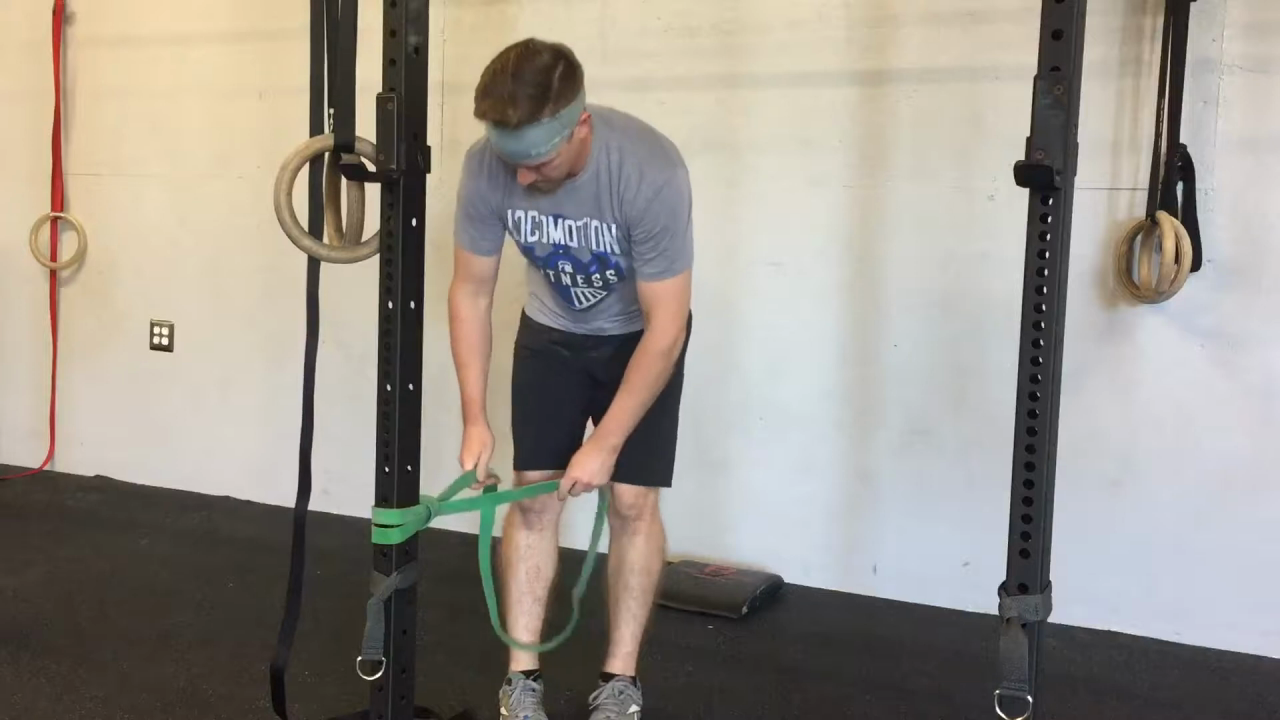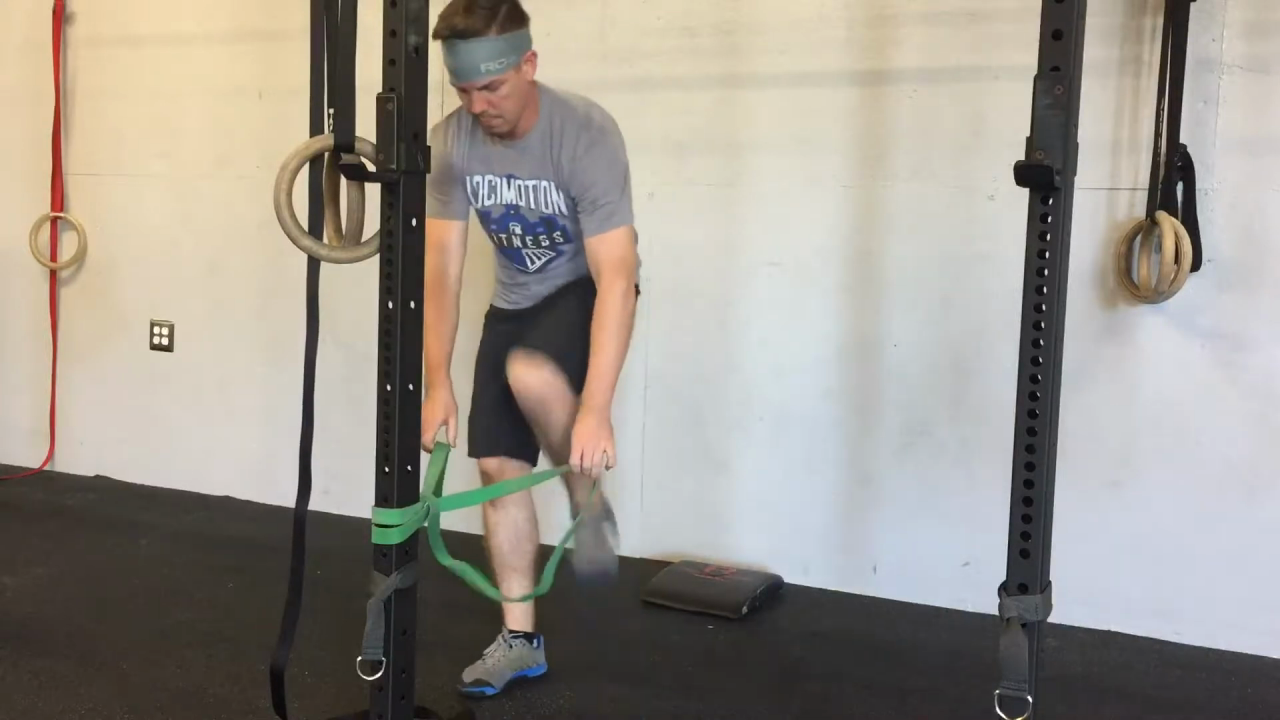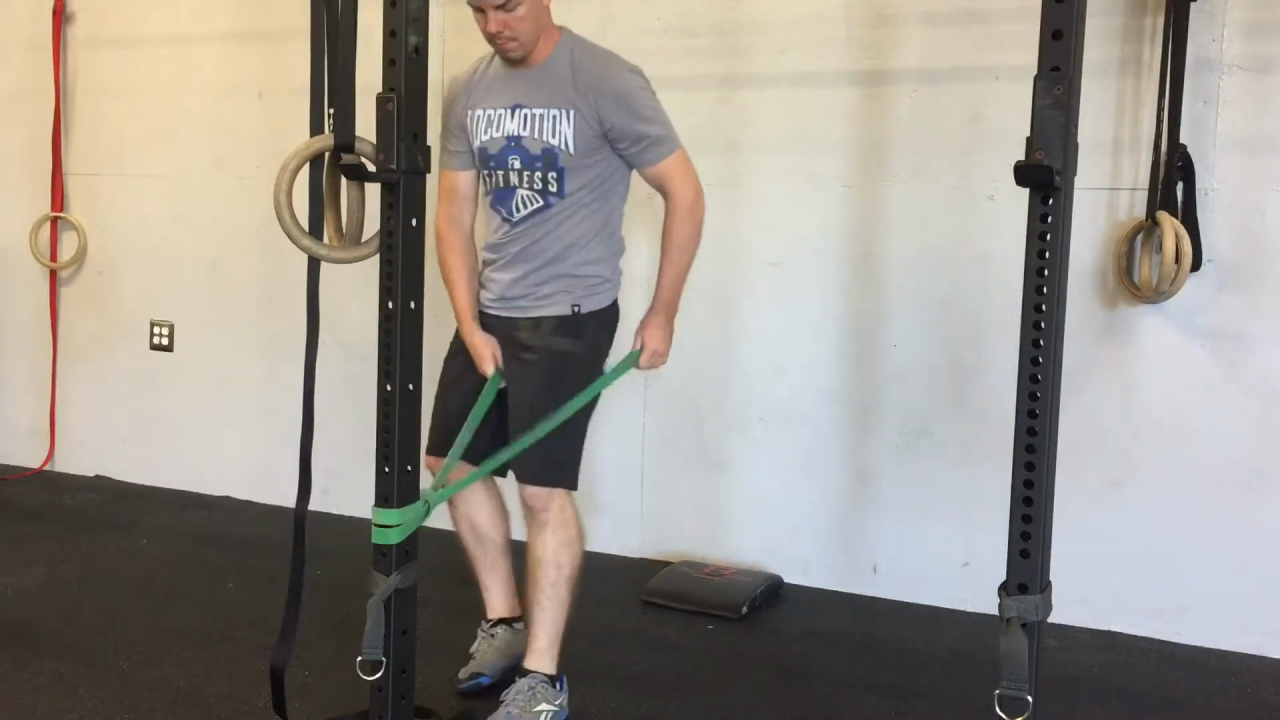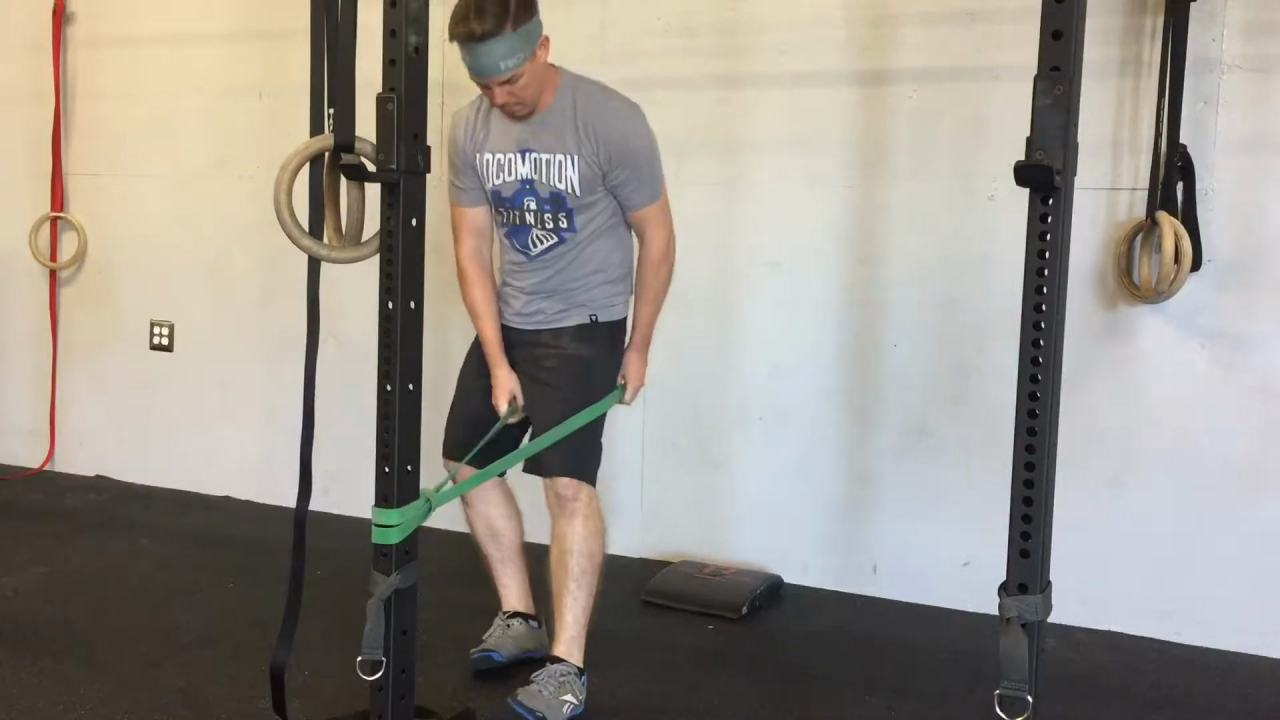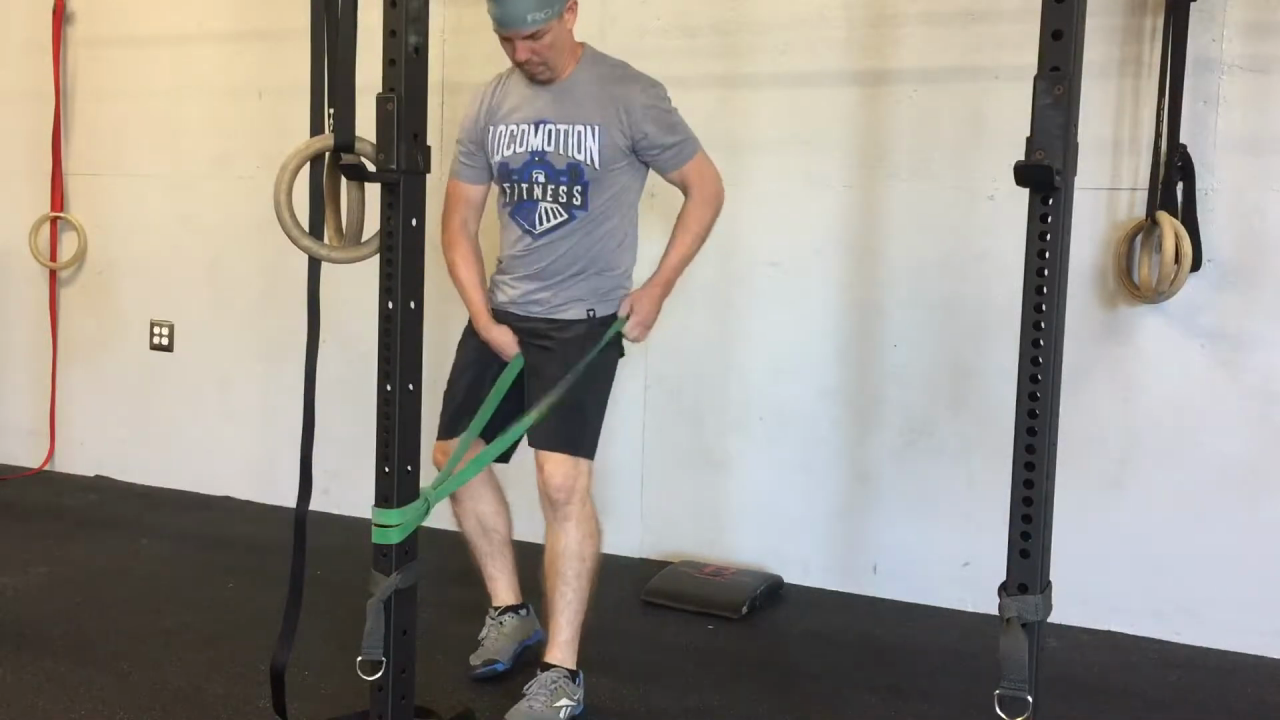
dt=1s
person 1, frame 1
left shoulder: (650, 170)
right shoulder: (486, 165)
left elbow: (666, 328)
right elbow: (471, 292)
left wrist: (606, 442)
right wrist: (474, 419)
left hip: (639, 335)
right hip: (551, 333)
left knee: (632, 500)
right knee: (533, 496)
person 1, frame 2
left shoulder: (586, 136)
right shoulder: (450, 141)
left elbow: (615, 279)
right elbow: (441, 266)
left wrist: (595, 410)
right wrist: (437, 384)
left hip: (587, 294)
right hip: (514, 305)
left knee: (531, 379)
right knee: (498, 468)
left ankle: (591, 507)
right ankle: (520, 638)
person 1, frame 3
left shoulder: (605, 82)
right shoulder: (466, 92)
left elbow: (684, 194)
right elbow: (453, 216)
left wrist: (661, 314)
right wrist: (471, 326)
left hip: (569, 315)
right hip: (491, 311)
left knee: (542, 491)
right knee: (453, 464)
right ankle: (505, 622)
person 1, frame 4
left shoulder: (611, 121)
right shoulder: (469, 129)
left elbow: (655, 239)
right elbow: (471, 252)
left wrist: (638, 348)
right wrist: (497, 362)
left hip: (583, 327)
right hip: (507, 324)
left knee: (567, 484)
right knee: (468, 466)
right ankle: (520, 618)
person 1, frame 5
left shoulder: (630, 97)
right shoulder: (489, 104)
left elbow: (706, 188)
right elbow: (459, 223)
left wrist: (656, 287)
right wrist: (484, 319)
left hip: (585, 322)
right hip: (502, 315)
left knee: (561, 481)
right knee: (455, 456)
right ankle: (510, 612)
